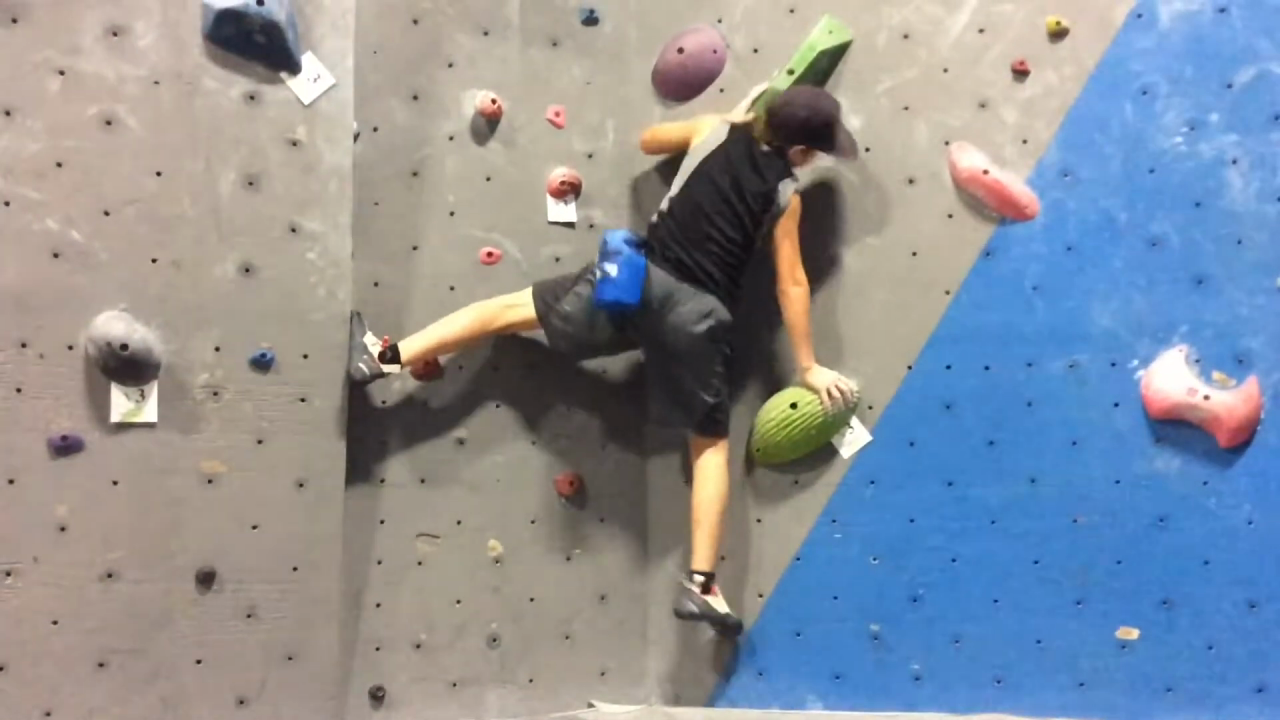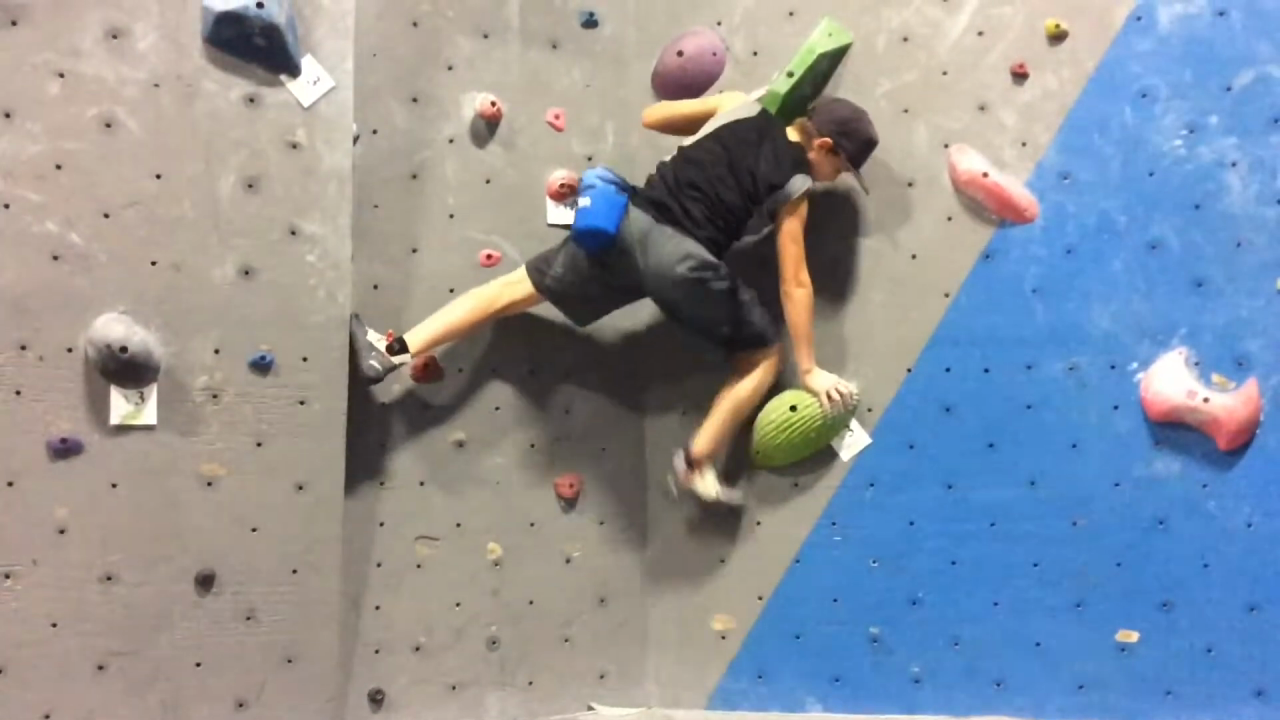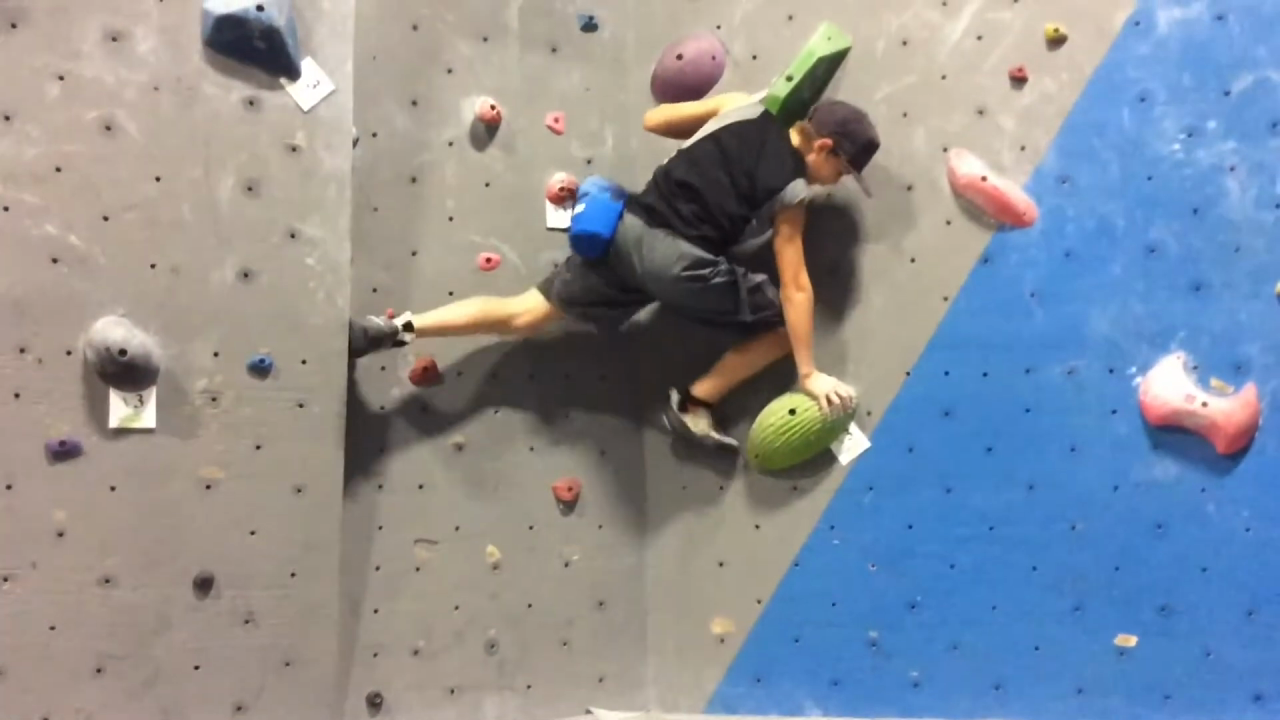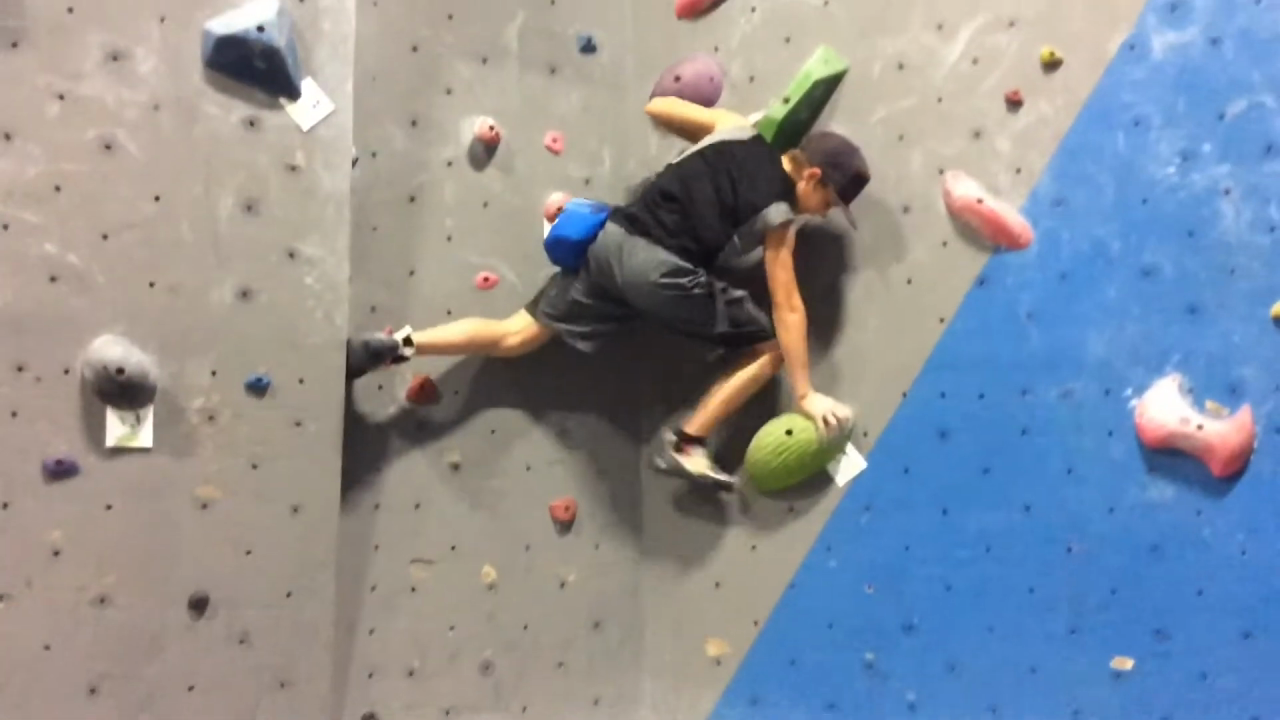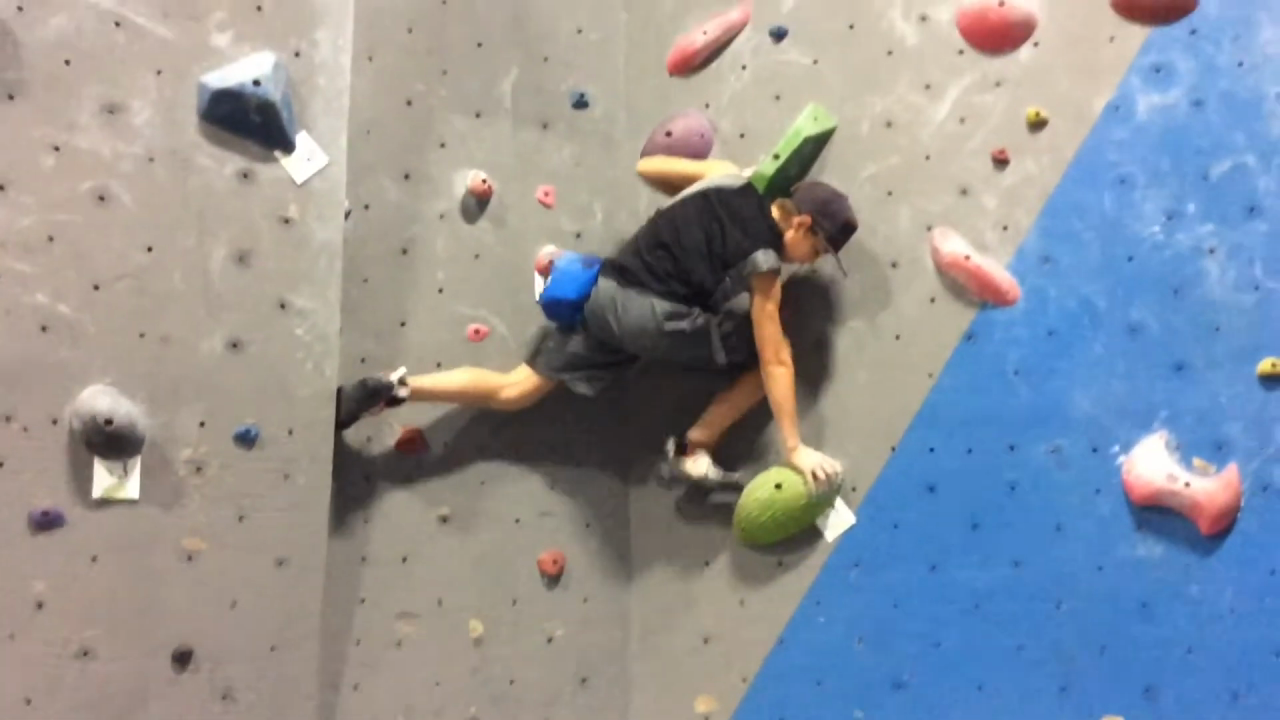
dt=0.4s
person 1, frame 1
left shoulder: (716, 132)
right shoulder: (786, 192)
left elbow: (649, 139)
right elbow: (792, 283)
right wrist: (808, 368)
left hip: (641, 276)
right hip: (699, 314)
left knee: (510, 309)
right knee: (711, 447)
left ankle: (385, 356)
right ankle: (701, 584)
person 1, frame 2
left shoulder: (738, 107)
right shoulder: (795, 184)
left elbow: (652, 117)
right elbow: (795, 282)
right wrist: (808, 368)
left hip: (628, 222)
right hip: (683, 259)
left knee: (513, 290)
right knee: (763, 356)
left ankle: (393, 349)
right ankle: (697, 463)
person 1, frame 3
left shoulder: (741, 107)
right shoulder: (793, 188)
left elbow: (653, 120)
right elbow: (795, 287)
right wrist: (808, 373)
left hip: (628, 226)
right hip: (681, 263)
left knee: (520, 313)
right knee: (782, 326)
left ankle: (397, 327)
right ankle: (692, 405)
person 1, frame 4
left shoulder: (738, 130)
right shoulder: (779, 214)
left elbow: (657, 106)
right elbow: (788, 309)
right wrist: (805, 394)
left hip: (610, 240)
right hip: (660, 272)
left knee: (513, 336)
right knee: (769, 346)
left ankle: (396, 345)
right ankle: (687, 443)
person 1, frame 5
left shoulder: (727, 178)
right shoulder: (764, 263)
left elbow: (647, 166)
right elbow: (776, 361)
right wrist: (794, 447)
left hip: (602, 291)
right hip: (653, 318)
left knee: (512, 390)
right knee: (759, 354)
left ankle: (393, 388)
right ankle: (692, 448)
